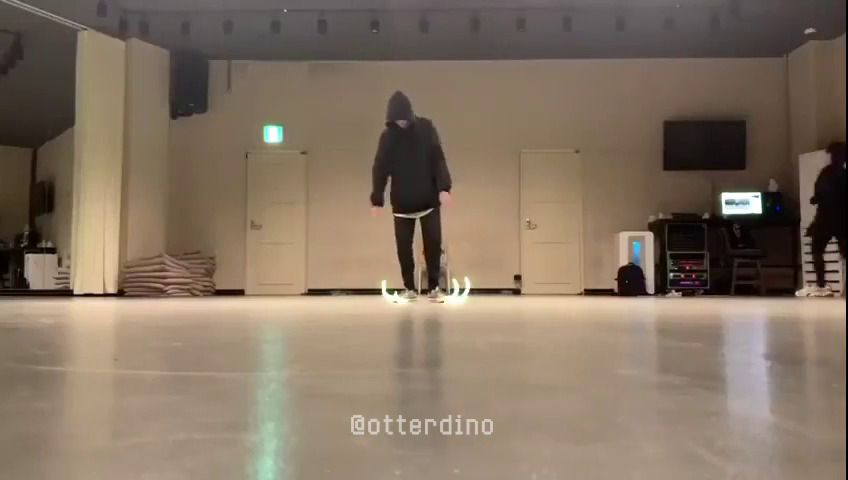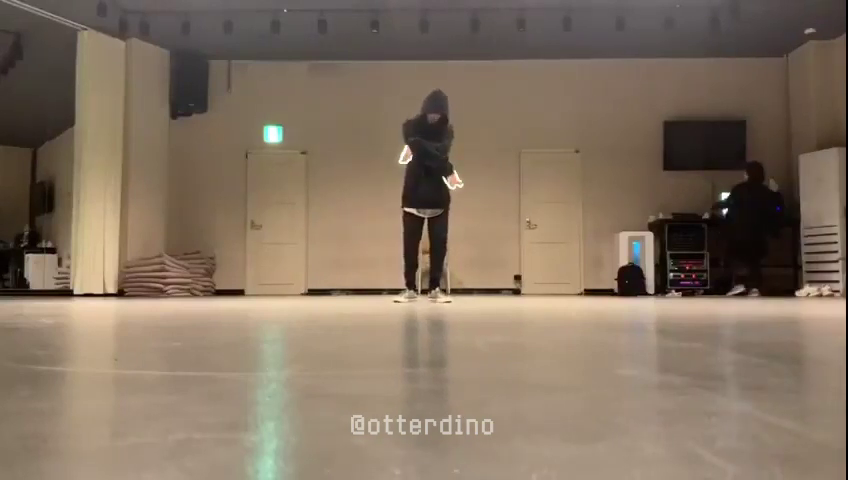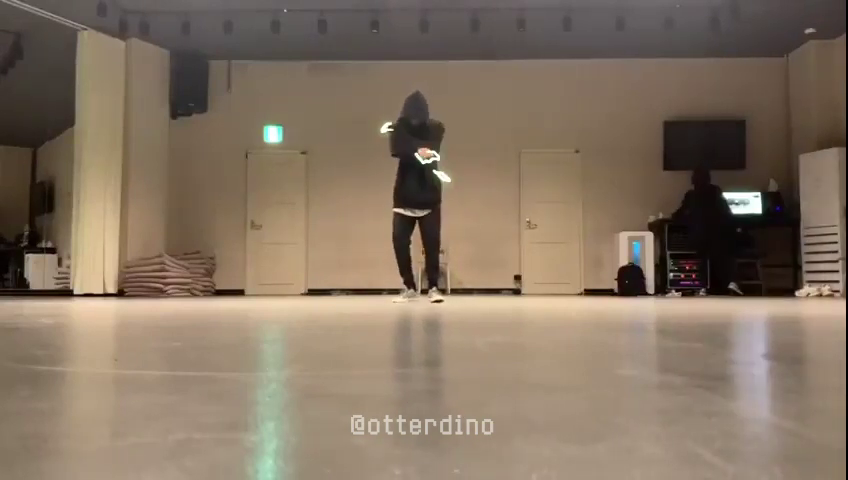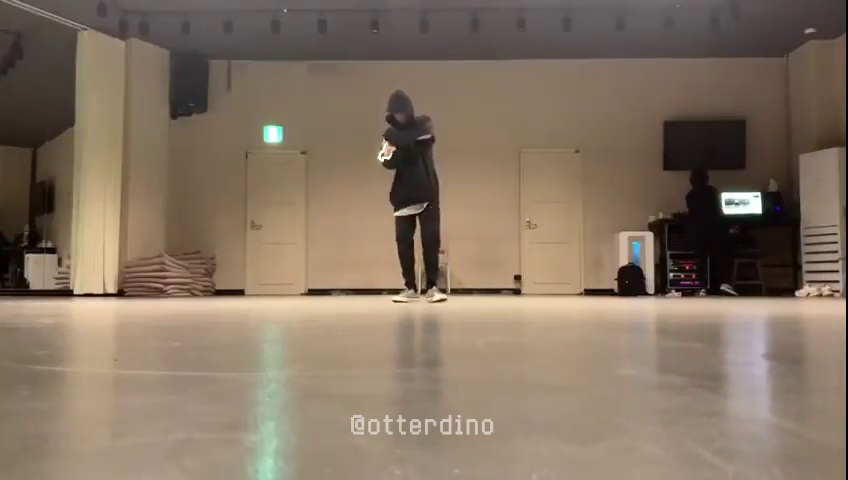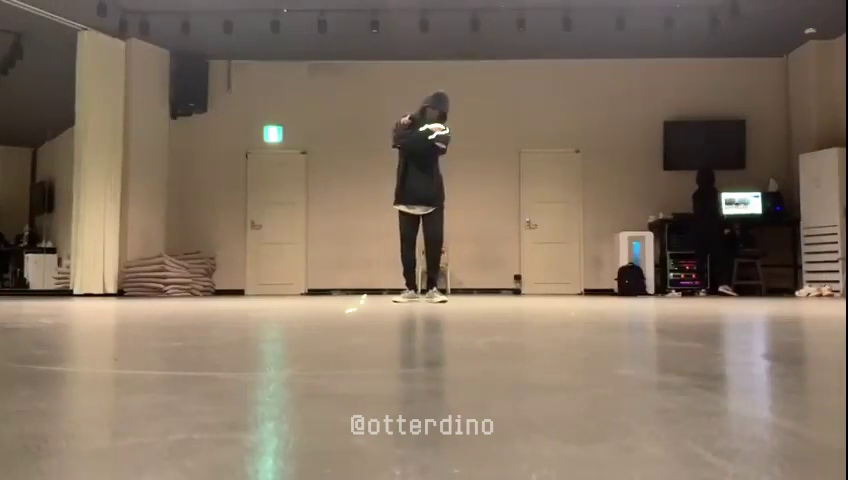
dt=0.7s
person 1, frame 1
left shoulder: (426, 128)
right shoulder: (388, 136)
left elbow: (438, 159)
right elbow: (380, 167)
left wrist: (444, 187)
right wrist: (377, 198)
left hip: (428, 198)
right hip: (402, 201)
left knee: (433, 243)
right knee: (403, 246)
left ankle: (434, 287)
right ankle: (409, 288)
person 1, frame 2
left shoulder: (446, 130)
right shoulder: (411, 126)
left elbow: (441, 150)
right elbow: (422, 153)
left wrist: (418, 145)
right wrist: (447, 171)
left hip: (438, 194)
right hip: (414, 194)
left knee: (439, 242)
right knee: (410, 242)
left ankle: (435, 288)
right ankle: (410, 288)
person 1, frame 3
left shoulder: (436, 128)
right shoulder: (400, 127)
left elbow: (429, 147)
right elbow: (397, 150)
right wrist: (418, 150)
left hip: (429, 194)
right hip: (405, 194)
left knee: (432, 241)
right knee: (399, 239)
left ankle: (433, 287)
right ankle: (409, 287)
person 1, frame 4
left shoulder: (423, 123)
right shoulder: (390, 133)
left elbow: (426, 138)
right elbow: (389, 163)
left wrist: (399, 142)
right wrist: (387, 155)
left hip: (426, 192)
right hip: (403, 195)
left knee: (431, 239)
right knee: (403, 241)
left ankle: (432, 286)
right ankle: (410, 287)
person 1, frame 5
left shoulder: (440, 130)
right shoulder: (407, 123)
left elbow: (439, 146)
right elbow: (400, 142)
left wrist: (414, 127)
right wrist: (426, 133)
left hip: (432, 195)
right hip: (408, 193)
left knee: (435, 241)
right knee: (407, 241)
left ankle: (432, 288)
right ankle: (410, 288)
person 2, frame 1
left shoulder: (830, 172)
right shoulder: (840, 172)
left elbow: (822, 194)
left wrist: (815, 200)
left hip: (828, 220)
right hip: (841, 219)
left knee: (816, 251)
left ankle: (820, 286)
person 2, frame 2
left shoulder: (739, 188)
right shoulder: (767, 192)
left elbow: (728, 203)
right elbow: (772, 214)
right wrist: (771, 231)
left hip: (739, 230)
right hip: (758, 231)
left knee: (735, 258)
right knee: (754, 260)
left ankle: (739, 284)
right ankle: (755, 288)
person 2, frame 3
left shoulder: (691, 195)
right shoulder: (716, 191)
left elbow: (681, 214)
right elbow: (726, 210)
left wrist: (676, 216)
right wrist: (733, 226)
left hip: (700, 232)
right hip: (719, 229)
left knee: (705, 258)
right knee: (725, 256)
left ankle: (709, 288)
right ankle: (731, 282)
person 2, frame 4
left shoulder: (690, 195)
right shoulder: (712, 191)
right elbow: (717, 211)
right wrist: (726, 227)
left hip: (697, 232)
right hip: (713, 229)
left knee: (703, 259)
right knee: (722, 255)
right ankle: (724, 283)
person 2, frame 5
left shoulder: (696, 195)
right shoulder: (713, 192)
right elbow: (716, 212)
right wrist: (724, 228)
left hip: (699, 231)
right hip: (713, 230)
left knee: (703, 259)
right knee: (722, 257)
right ankle: (723, 284)
